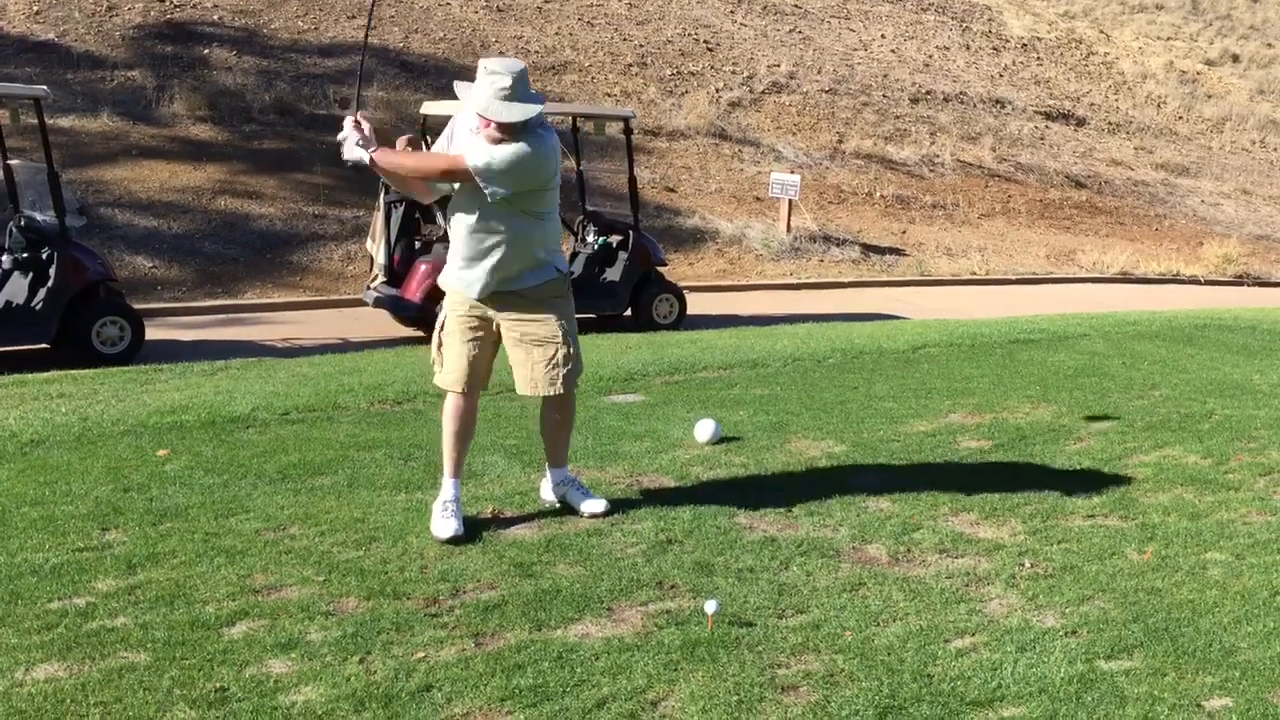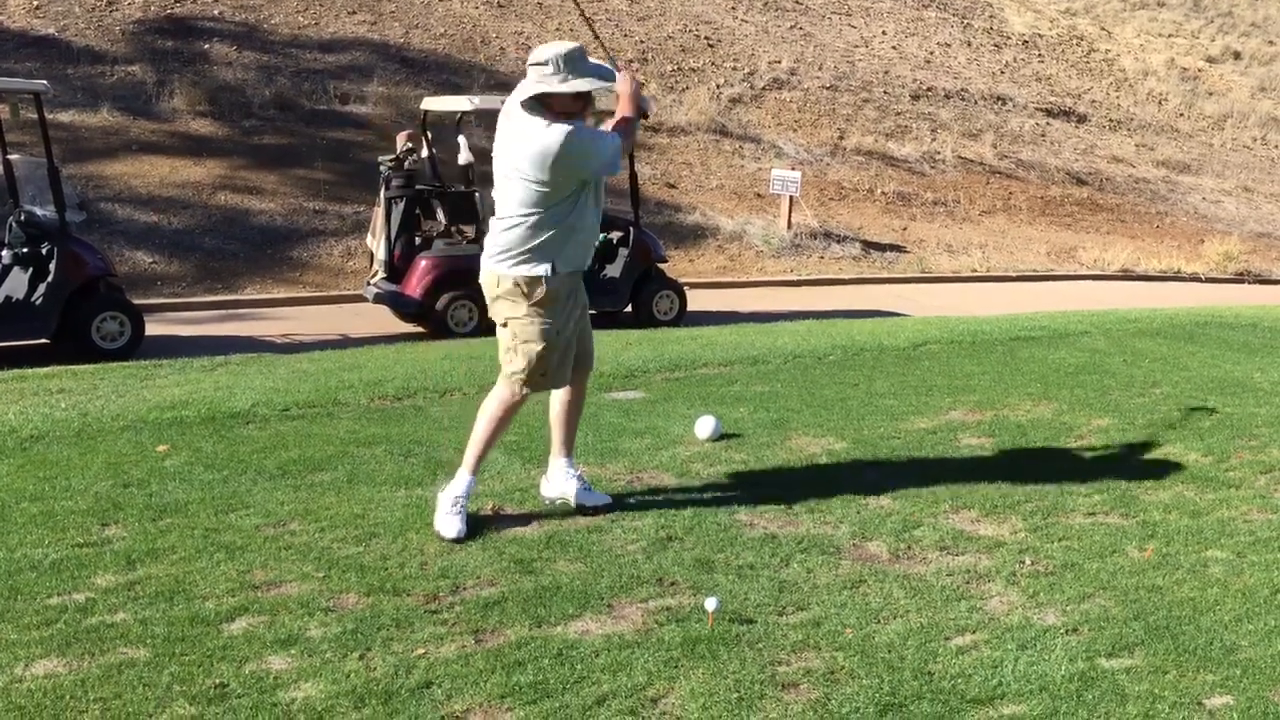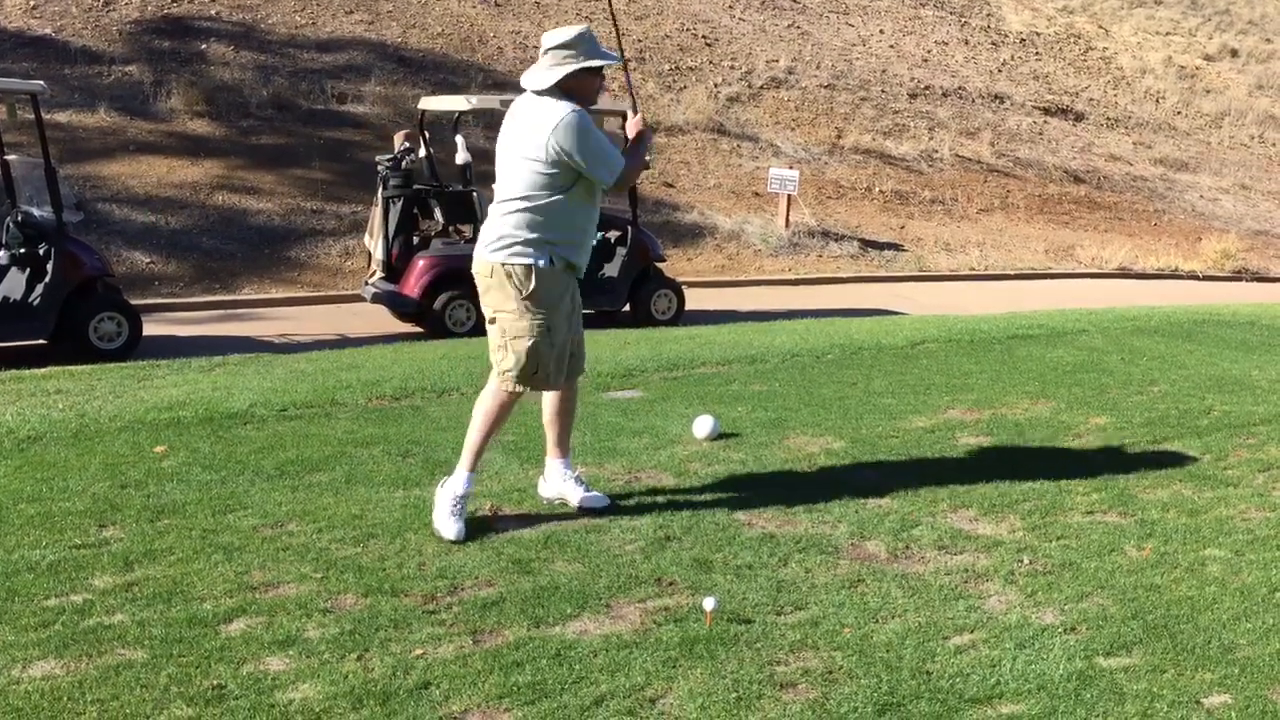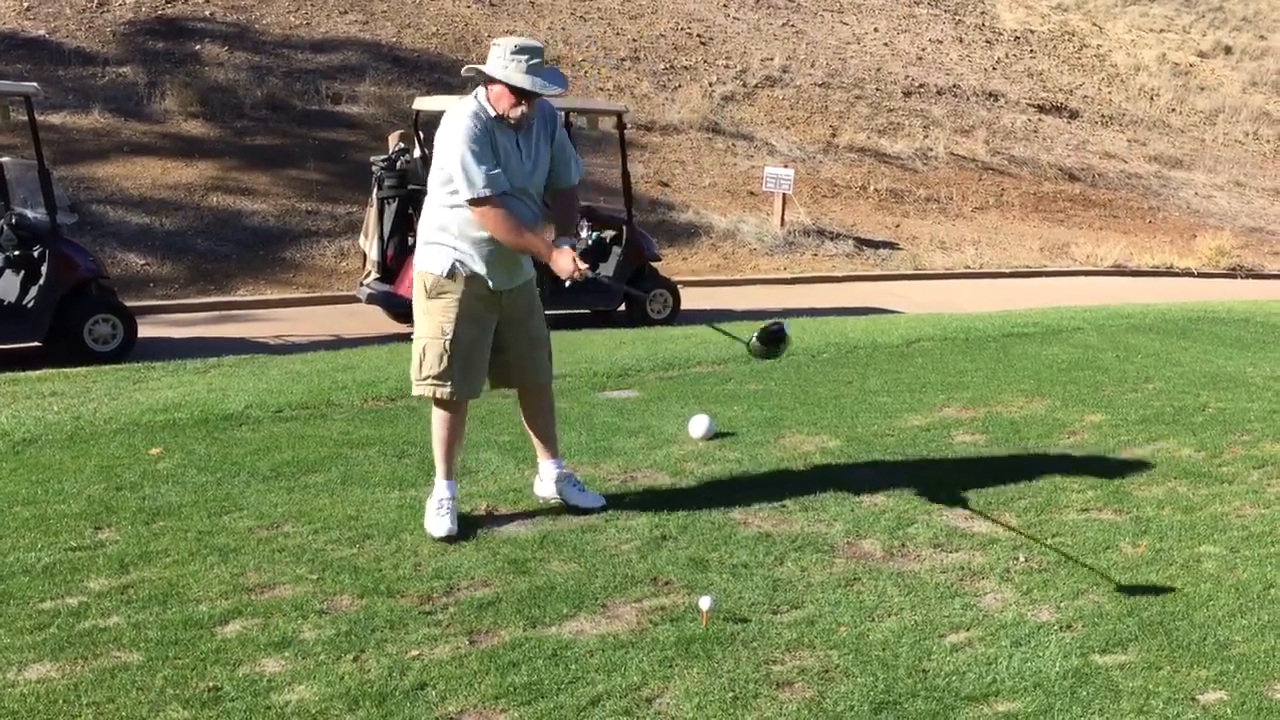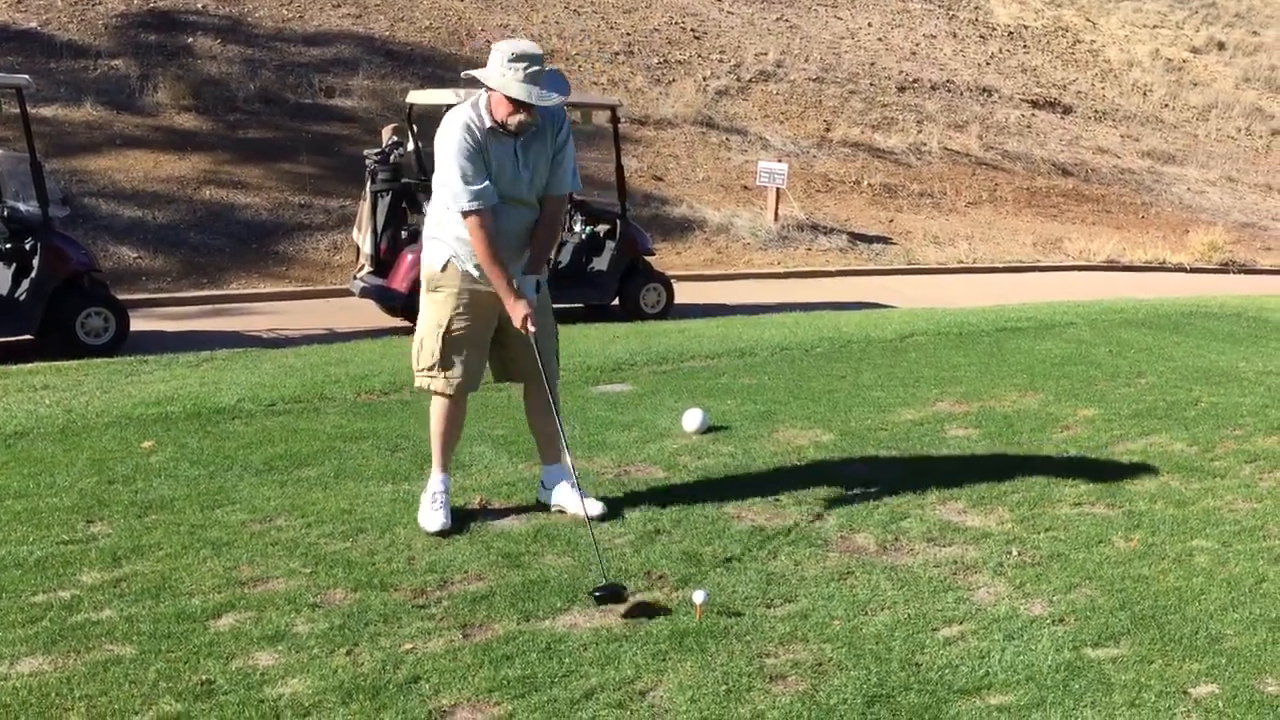
dt=0.5s
person 1, frame 1
left shoulder: (536, 143)
right shoulder: (461, 128)
left elbow: (445, 169)
right elbow: (426, 179)
left wrist: (370, 154)
right wrist: (373, 147)
left hip: (537, 285)
right hip: (470, 284)
left knee: (558, 386)
right knee: (461, 388)
left ankle: (559, 479)
right ankle: (449, 494)
person 1, frame 2
left shoulder: (522, 108)
right shoulder: (563, 142)
right elbow: (616, 141)
right wrist: (629, 104)
left hip: (556, 270)
right hip: (528, 277)
left knee: (575, 369)
right knee: (518, 384)
left ankle: (560, 474)
right ankle: (459, 488)
person 1, frame 3
left shoulder: (534, 106)
right shoulder: (565, 118)
right elbow: (620, 175)
left wrist: (627, 148)
right wrist: (638, 139)
left hip: (550, 265)
right hip: (521, 267)
left knee: (564, 371)
right knee: (512, 379)
left ankle: (558, 473)
right ankle: (457, 485)
person 1, frame 4
left shoulder: (545, 118)
right shoulder: (464, 124)
left elbow: (564, 187)
right elbow: (487, 210)
left wrist: (563, 240)
right wrist: (550, 252)
left hip: (514, 272)
right hip: (455, 270)
left knee: (534, 376)
right knee: (451, 387)
left ankle: (552, 474)
right ankle: (443, 492)
person 1, frame 5
left shoulder: (553, 122)
right shoulder: (461, 129)
left elbow: (555, 206)
right elbow: (478, 223)
left wrist: (530, 279)
right wrist: (508, 298)
left hip: (525, 269)
right hip: (459, 266)
left knee: (540, 372)
right knee: (450, 381)
left ankle: (553, 479)
right ankle: (438, 486)
